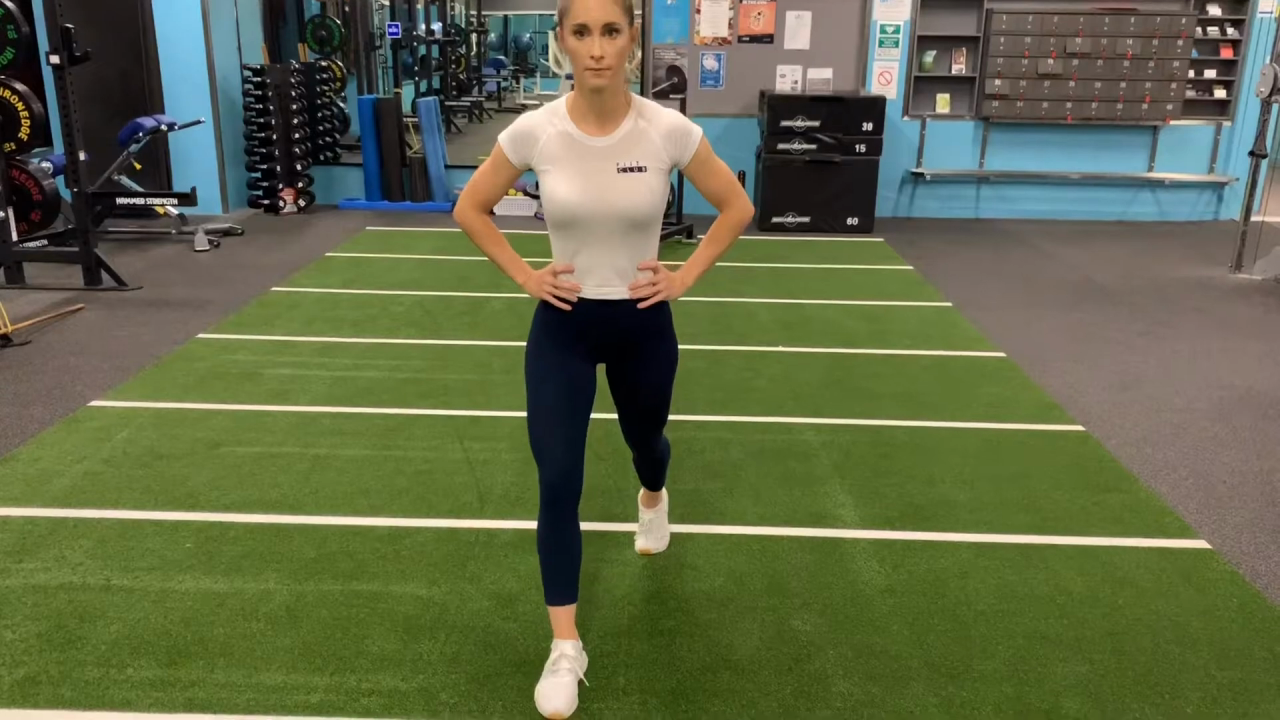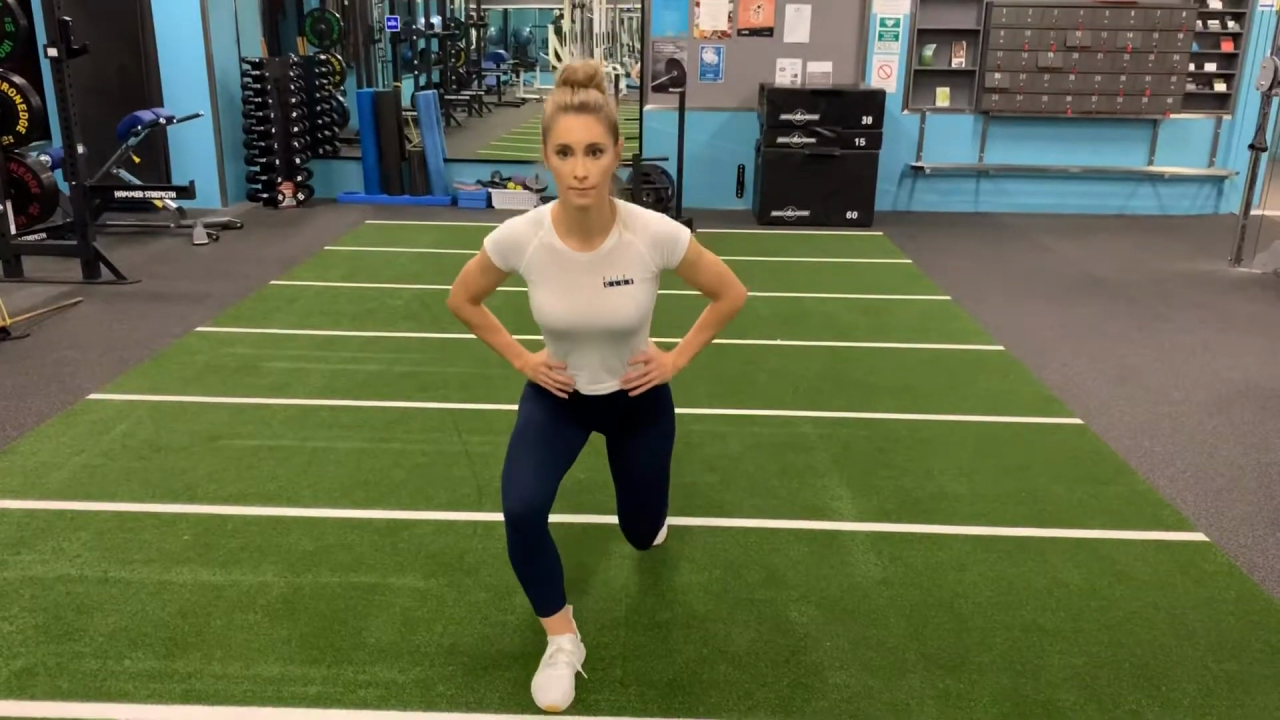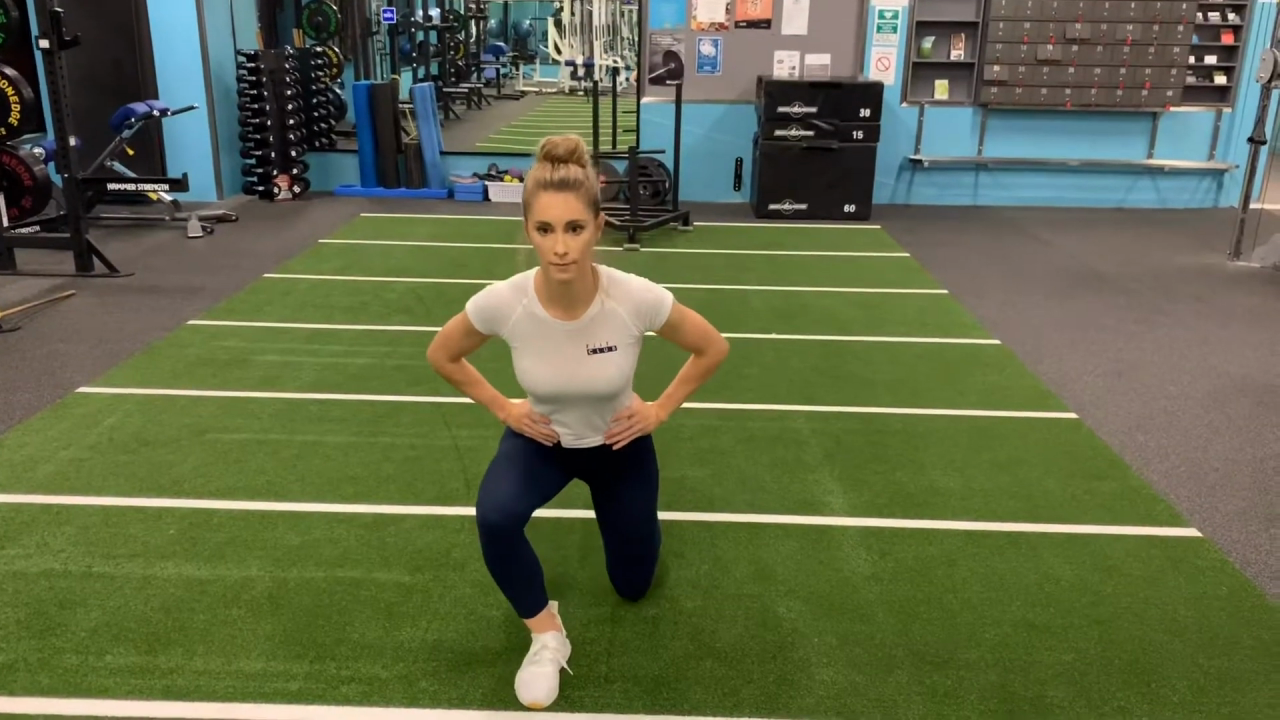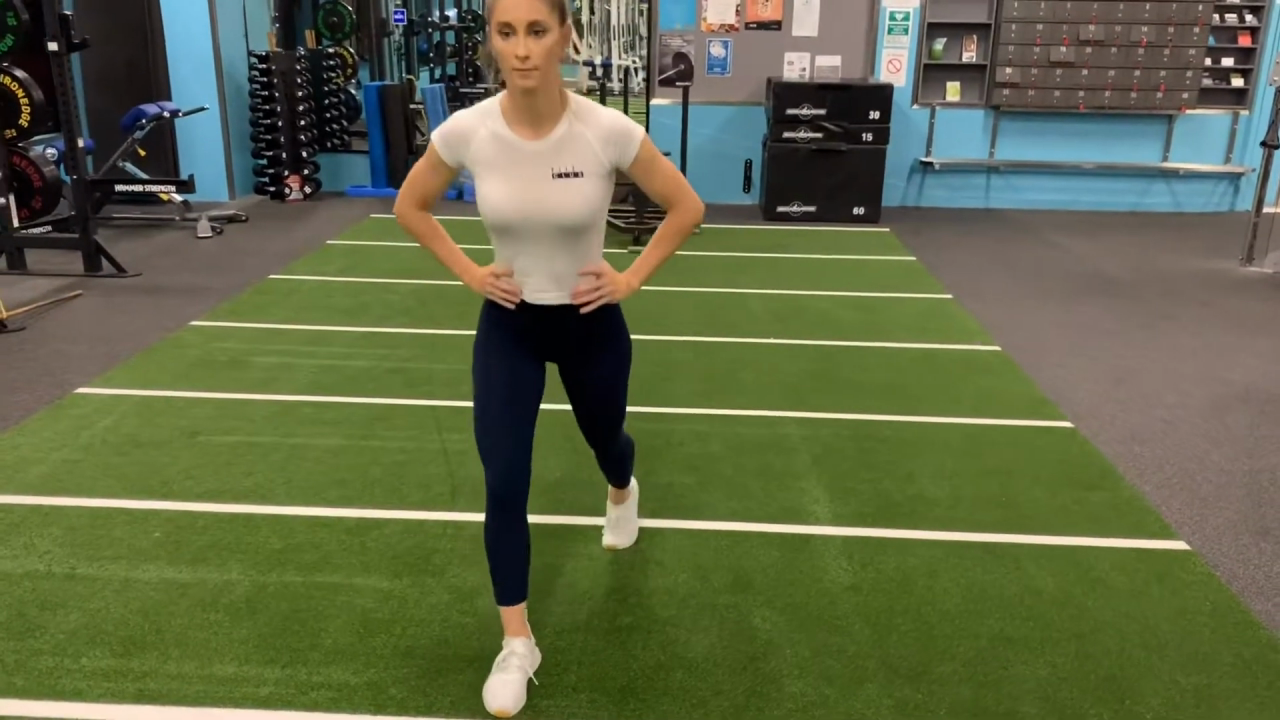
dt=0.7s
person 1, frame 1
left shoulder: (668, 129)
right shoulder: (533, 130)
left elbow: (737, 207)
right elbow: (471, 209)
left wrist: (686, 276)
right wrist: (524, 275)
left hip: (642, 323)
right hip: (563, 325)
left knee: (645, 439)
right knee: (558, 482)
left ankle: (652, 497)
right ankle: (565, 647)
person 1, frame 2
left shoulder: (655, 233)
right shoulder: (520, 235)
left elbow: (731, 294)
right elbow: (462, 299)
left wrist: (677, 358)
right wrist: (519, 358)
left hip: (637, 398)
right hip: (558, 396)
left knee: (643, 531)
right knee: (522, 511)
left ankle: (650, 508)
right ankle: (562, 641)
person 1, frame 3
left shoulder: (636, 298)
right shoulder: (501, 302)
left elbow: (712, 348)
right elbow: (441, 356)
left wrist: (659, 410)
right wrist: (504, 409)
left hip: (618, 444)
right hip: (541, 440)
left knee: (632, 585)
right knee: (495, 519)
left ankle: (633, 506)
right ankle: (546, 636)
person 1, frame 4
left shoulder: (607, 129)
right shoulder: (466, 130)
left elbow: (687, 208)
right elbow: (410, 207)
left wrist: (631, 279)
right wrist: (468, 273)
left hip: (590, 324)
right hip: (508, 327)
left knee: (605, 438)
right knee: (504, 486)
left ankle: (622, 491)
right ankle: (516, 644)
